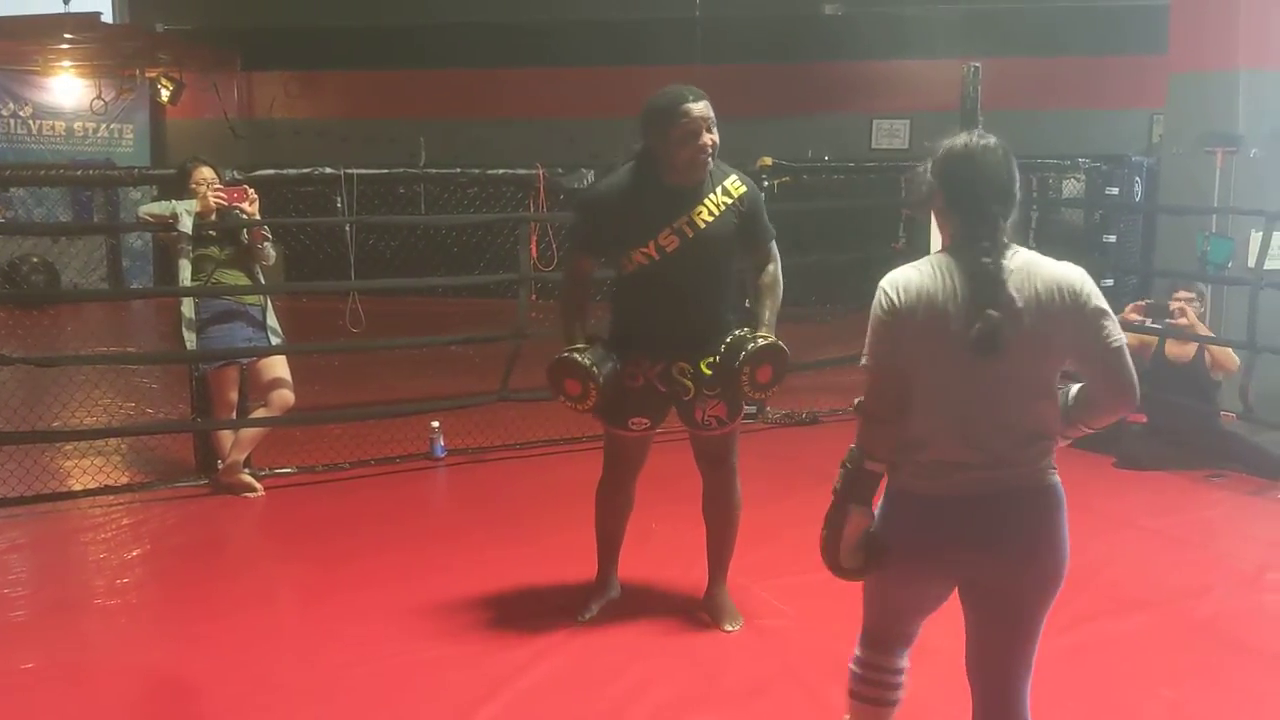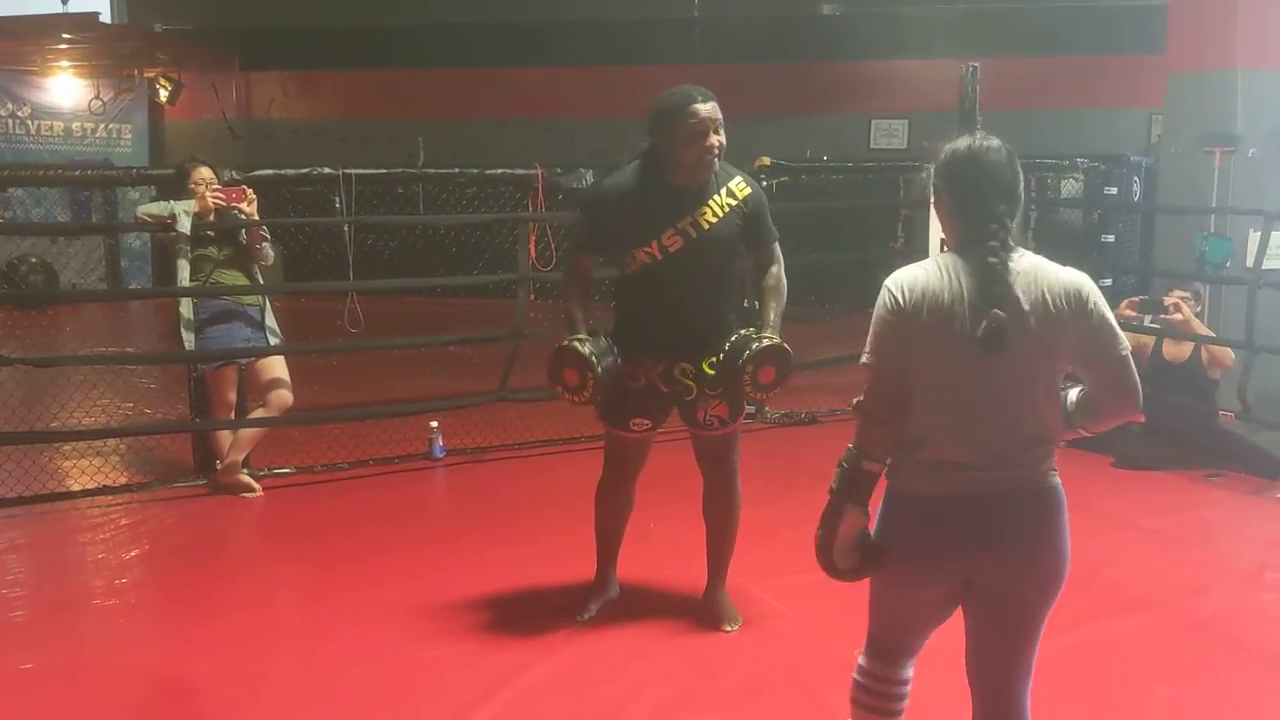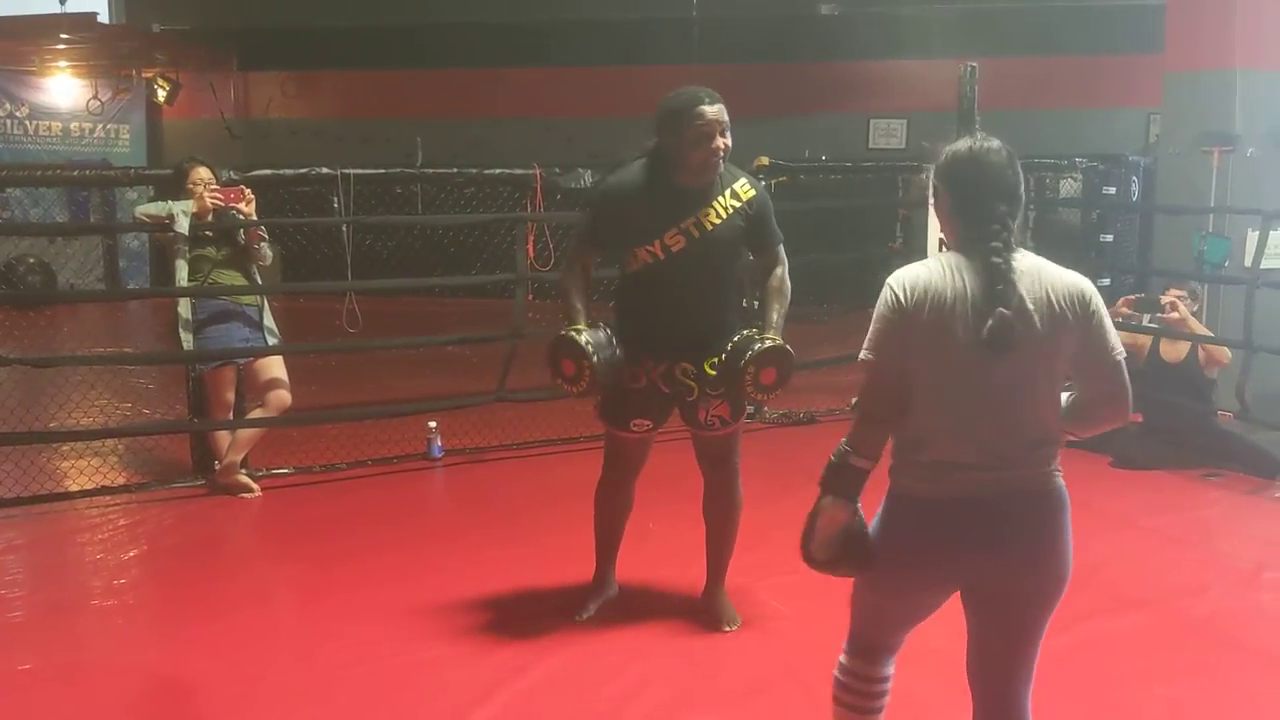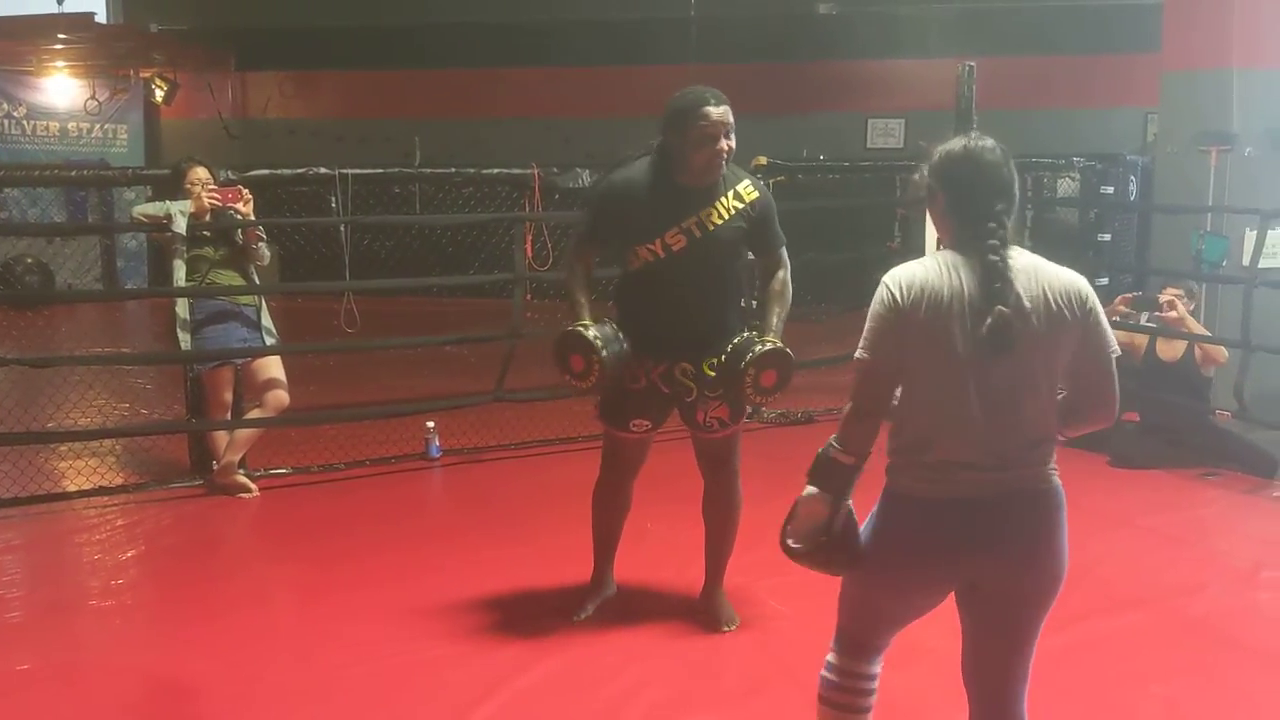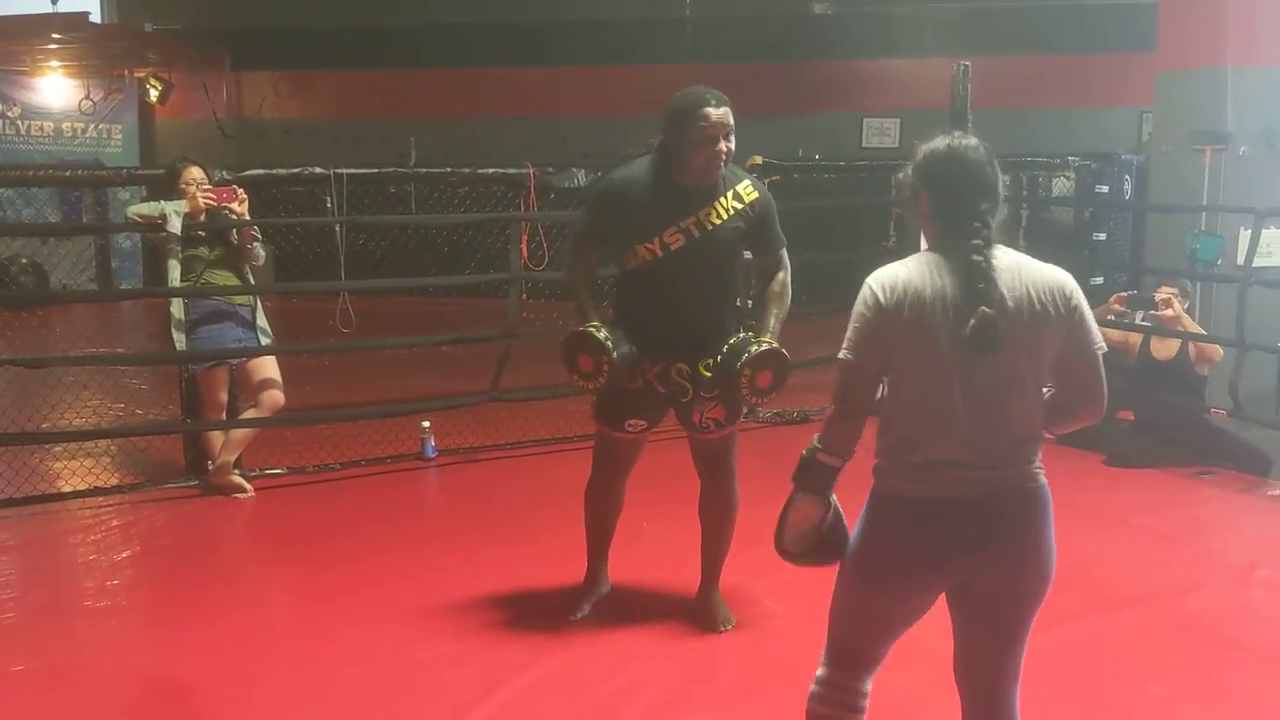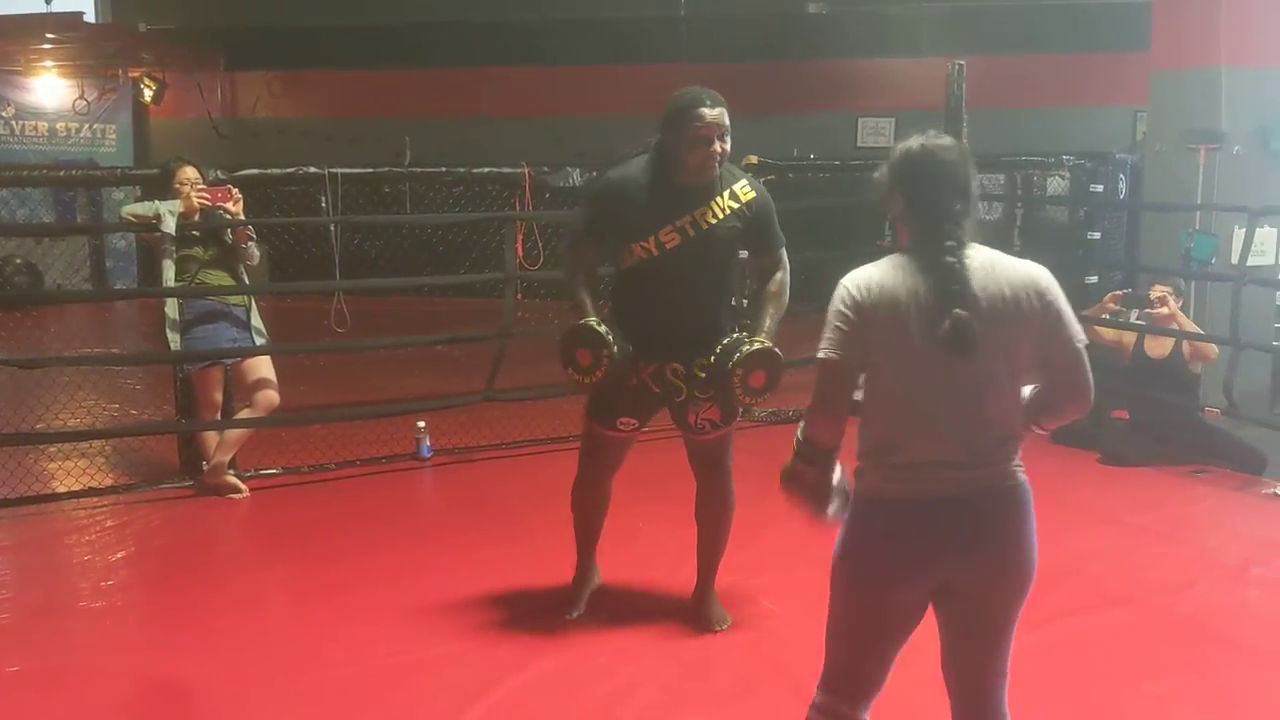
dt=0.1s
person 1, frame 1
left shoulder: (903, 289)
right shoulder: (1066, 285)
left elbow: (883, 413)
right elbow: (1120, 392)
left wrist: (855, 498)
right wrist: (1056, 419)
left hip: (924, 512)
right hip: (1026, 515)
left knee: (882, 641)
person 1, frame 2
left shoulder: (908, 288)
right shoulder: (1071, 289)
left elbow: (882, 413)
right elbow: (1122, 397)
left wrist: (853, 495)
left hip: (924, 515)
right hip: (1026, 517)
left knee: (890, 647)
person 1, frame 3
left shoulder: (909, 286)
right shoulder: (1072, 292)
left elbow: (877, 411)
right elbow: (1112, 403)
left wrist: (839, 490)
left hip: (925, 516)
right hip: (1029, 520)
left knee: (869, 644)
person 1, frame 4
left shoulder: (906, 285)
right shoulder: (1069, 290)
left elbow: (867, 407)
right elbow: (1099, 405)
left wrist: (828, 482)
left hip: (920, 514)
right hip: (1025, 520)
left knee: (856, 643)
person 1, frame 5
left shoulder: (889, 286)
right shoulder: (1053, 287)
left elbow: (849, 407)
right elbow: (1087, 402)
left wrist: (813, 485)
left hip: (908, 515)
right hip: (1013, 519)
left knee: (846, 665)
person 1, frame 6
left shoulder: (864, 290)
right shoulder: (1028, 282)
left elbow: (826, 413)
right elbow: (1074, 395)
left wrist: (810, 461)
left hip: (891, 520)
right hip: (993, 517)
person 2, frame 1
left shoulder: (738, 190)
right shoulder: (612, 196)
left elbow: (767, 262)
right elbow: (580, 273)
left wrist: (765, 331)
right wrist: (576, 342)
left hip: (713, 355)
right hip: (637, 355)
left knee: (720, 469)
right knee: (619, 469)
left ankle: (717, 588)
right ankle: (606, 579)
person 2, frame 2
left shoulder: (742, 192)
right shoulder: (617, 194)
left elbow: (770, 264)
right elbow: (579, 267)
left wrist: (769, 331)
right wrist: (578, 331)
left hip: (714, 355)
right hip: (639, 355)
left knee: (721, 469)
right knee: (619, 469)
left ankle: (716, 587)
right ankle: (605, 577)
person 2, frame 3
left shoulder: (746, 193)
right shoulder: (622, 192)
left elbow: (774, 265)
right elbow: (580, 260)
left wrist: (772, 332)
right wrist: (578, 321)
left hip: (715, 356)
right hip: (641, 355)
left knee: (722, 470)
right knee: (619, 470)
left ankle: (715, 588)
right ankle: (604, 578)
person 2, frame 4
left shoulder: (750, 195)
right shoulder: (624, 189)
left elbow: (776, 268)
right elbow: (583, 256)
left wrist: (770, 335)
right wrist: (583, 318)
left hip: (716, 356)
right hip: (639, 354)
left knee: (722, 470)
right knee: (617, 470)
left ankle: (713, 588)
right ankle: (602, 577)
person 2, frame 5
left shoulder: (750, 195)
right shoulder: (624, 187)
left elbow: (776, 269)
right elbow: (583, 254)
left wrist: (768, 335)
right wrist: (589, 318)
left hip: (712, 356)
right hip: (636, 353)
left knee: (719, 471)
right knee: (609, 468)
left ankle: (710, 588)
right ankle: (596, 576)
person 2, frame 6
left shoulder: (747, 196)
right shoulder: (621, 186)
left elbow: (775, 269)
right elbow: (582, 253)
left wrist: (762, 337)
right wrist: (587, 315)
left hip: (707, 357)
right hip: (630, 352)
left knee: (714, 471)
right knee: (595, 466)
left ankle: (705, 589)
right ankle: (585, 570)
person 3, frame 1
left shoulder: (234, 222)
right shoulder: (184, 227)
left elbow: (267, 258)
right elbow: (144, 212)
left wrist: (254, 219)
right wrist: (196, 208)
left hip: (257, 315)
right hip: (217, 316)
left knee: (282, 397)
right knee: (226, 403)
left ankle: (231, 465)
right ankle: (232, 469)
person 3, frame 2
left shoulder: (232, 222)
right shoulder: (182, 227)
left elbow: (265, 257)
right elbow: (142, 212)
left wrist: (253, 219)
right wrist: (194, 208)
left hip: (255, 316)
right hip: (216, 316)
left knee: (281, 397)
right knee: (224, 404)
left ankle: (230, 466)
right ankle: (231, 471)
person 3, frame 3
left shoulder: (230, 222)
right shoulder: (181, 227)
left elbow: (264, 258)
right elbow: (140, 212)
left wrist: (251, 218)
right wrist: (192, 208)
left hip: (253, 315)
right hip: (214, 316)
left knee: (279, 397)
right knee: (222, 404)
left ankle: (228, 466)
right ankle: (229, 470)
person 3, frame 4
right shoulder: (178, 227)
left elbow: (261, 258)
right elbow: (138, 213)
left wrist: (249, 219)
right wrist: (190, 208)
left hip: (251, 316)
right hip: (212, 317)
left knee: (277, 398)
right knee: (220, 404)
left ankle: (227, 467)
right ankle: (226, 470)
person 3, frame 5
right shoulder: (173, 227)
left elbow: (256, 258)
right elbow: (132, 213)
left wrist: (244, 219)
right wrist: (185, 209)
left hip: (246, 316)
right hip: (207, 317)
left knee: (272, 398)
right knee: (216, 404)
left ankle: (222, 467)
right ankle: (222, 470)
person 3, frame 6
left shoulder: (218, 222)
right shoulder: (168, 227)
left elbow: (251, 258)
right elbow: (127, 213)
left wrist: (238, 218)
right wrist: (180, 209)
left hip: (241, 316)
right hip: (201, 317)
left knee: (267, 397)
right knee: (210, 405)
left ankle: (216, 467)
right ankle: (217, 471)
person 4, frame 1
left shoulder: (1210, 347)
right shoulder: (1151, 340)
left elbow: (1232, 367)
left wrist: (1194, 324)
right wrist: (1123, 320)
left hip: (1206, 435)
right hip: (1159, 435)
right knee: (1127, 449)
person 4, frame 2
left shoulder: (1206, 347)
right shoulder: (1148, 341)
left elbow: (1228, 362)
left wrist: (1190, 320)
right wrist: (1118, 316)
left hip: (1203, 435)
right hip: (1157, 433)
right knee: (1124, 449)
person 4, frame 3
left shoulder: (1203, 346)
right shoulder: (1145, 339)
left elbow: (1223, 359)
left wrist: (1186, 319)
right wrist: (1114, 312)
left hip: (1202, 434)
right hip: (1157, 433)
right knee: (1123, 448)
person 4, frame 4
left shoulder: (1199, 344)
right shoulder: (1142, 339)
left elbow: (1220, 358)
left wrist: (1184, 317)
right wrist: (1113, 311)
left hip: (1199, 432)
right hip: (1153, 432)
left knee: (1265, 464)
right knee: (1121, 446)
right ankle: (1206, 461)
person 4, frame 5
left shoulder: (1193, 343)
right shoulder: (1136, 337)
left elbow: (1216, 356)
left wrist: (1180, 315)
right wrist: (1108, 309)
left hip: (1194, 431)
right hip: (1148, 431)
left knee: (1259, 462)
right knee: (1116, 445)
right ankle: (1201, 460)
person 4, frame 6
left shoulder: (1187, 341)
right shoulder: (1130, 336)
left elbow: (1211, 354)
left wrist: (1175, 314)
right wrist: (1102, 308)
left hip: (1188, 429)
right hip: (1142, 429)
left knee: (1253, 460)
right knee: (1110, 444)
right ankle: (1195, 458)
